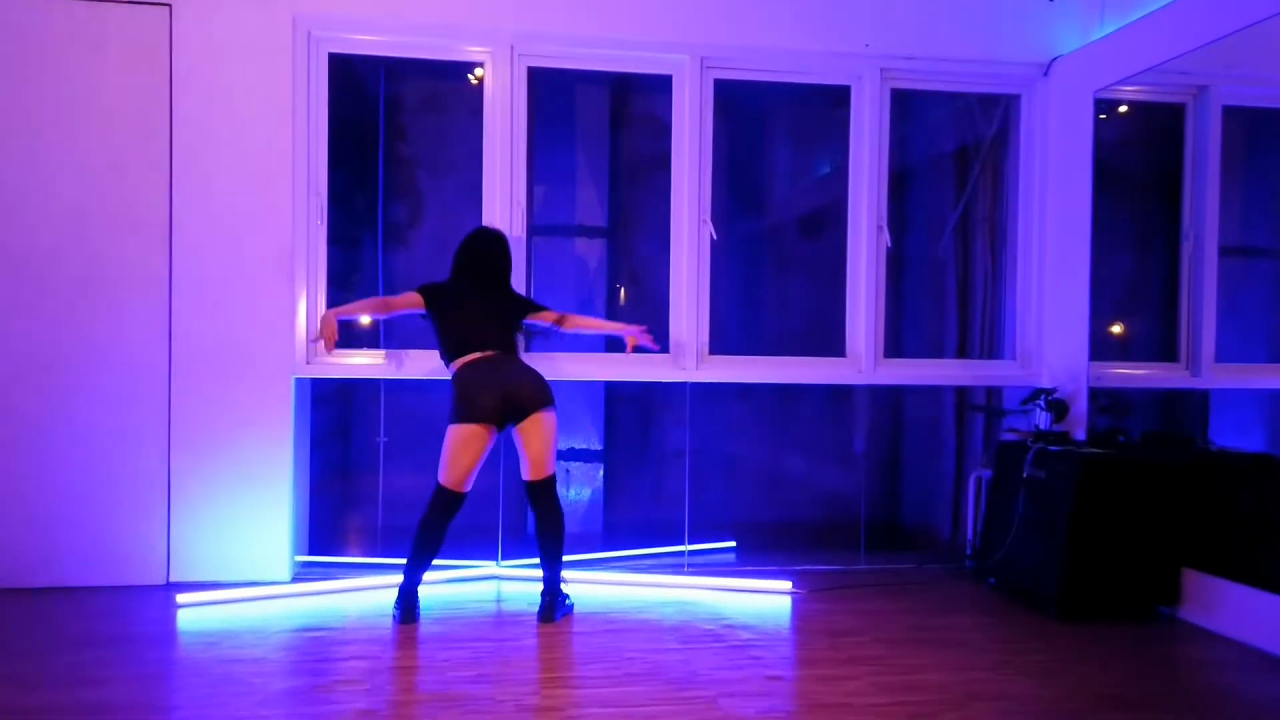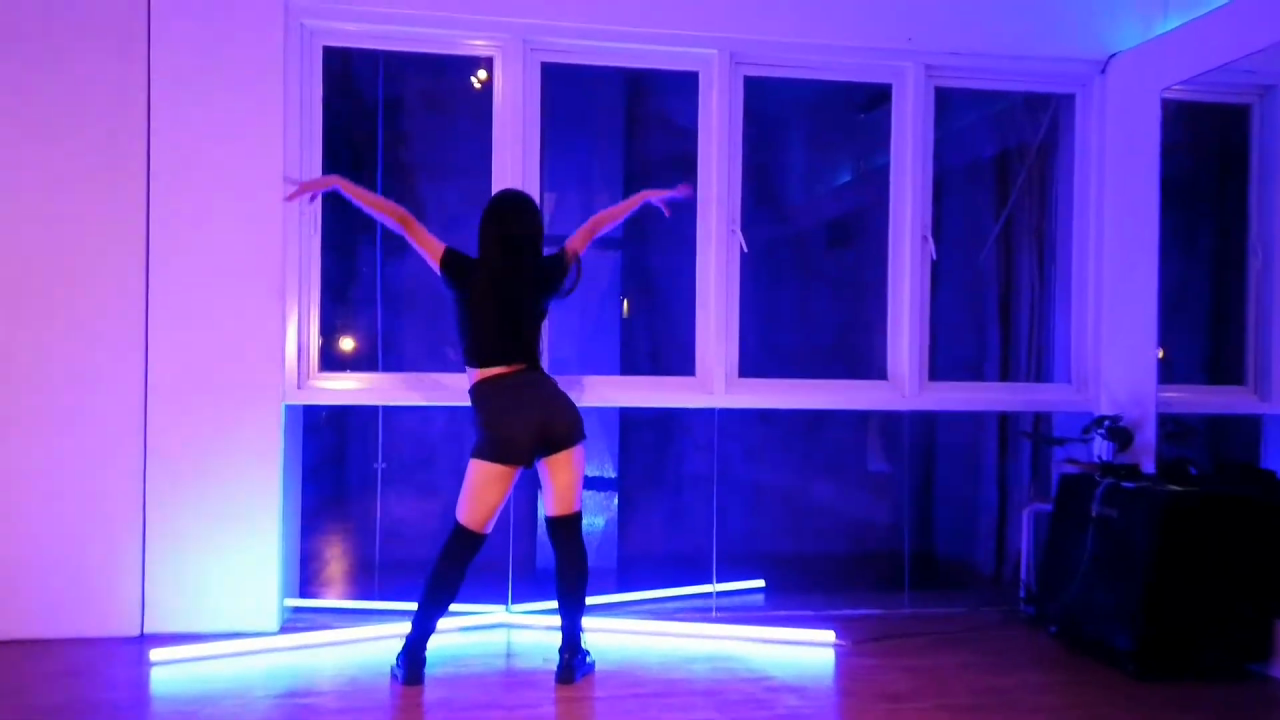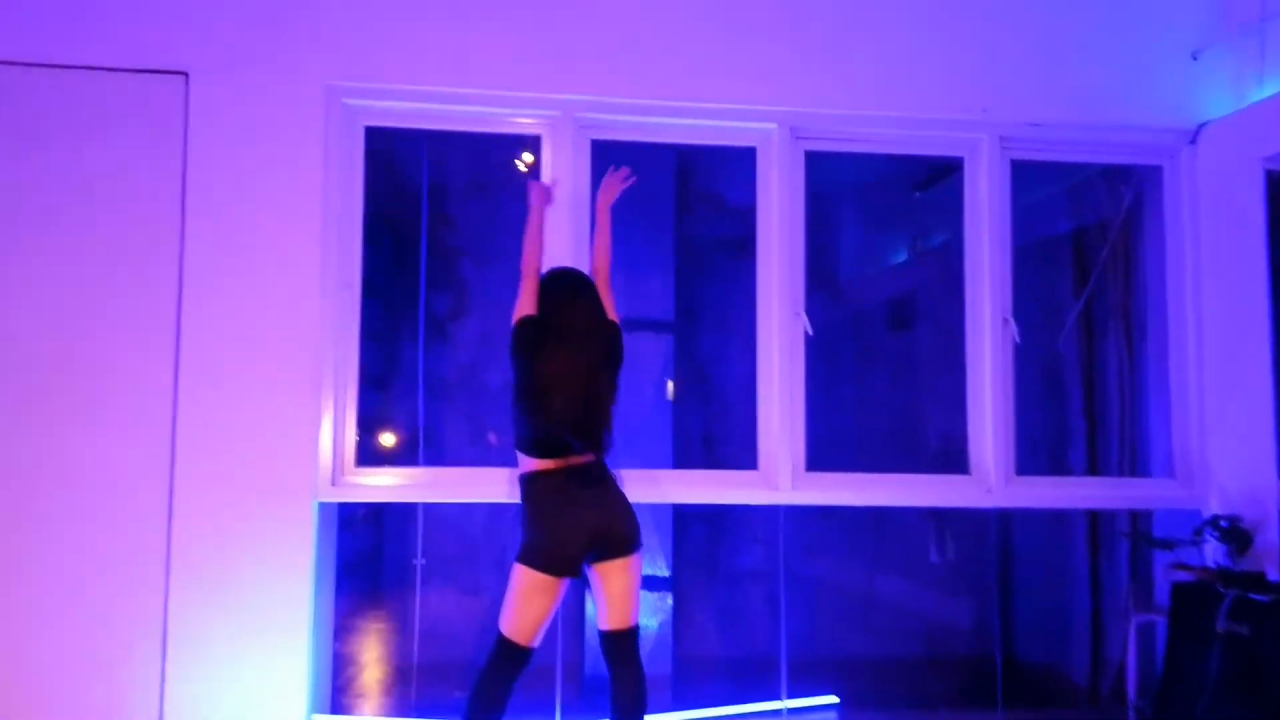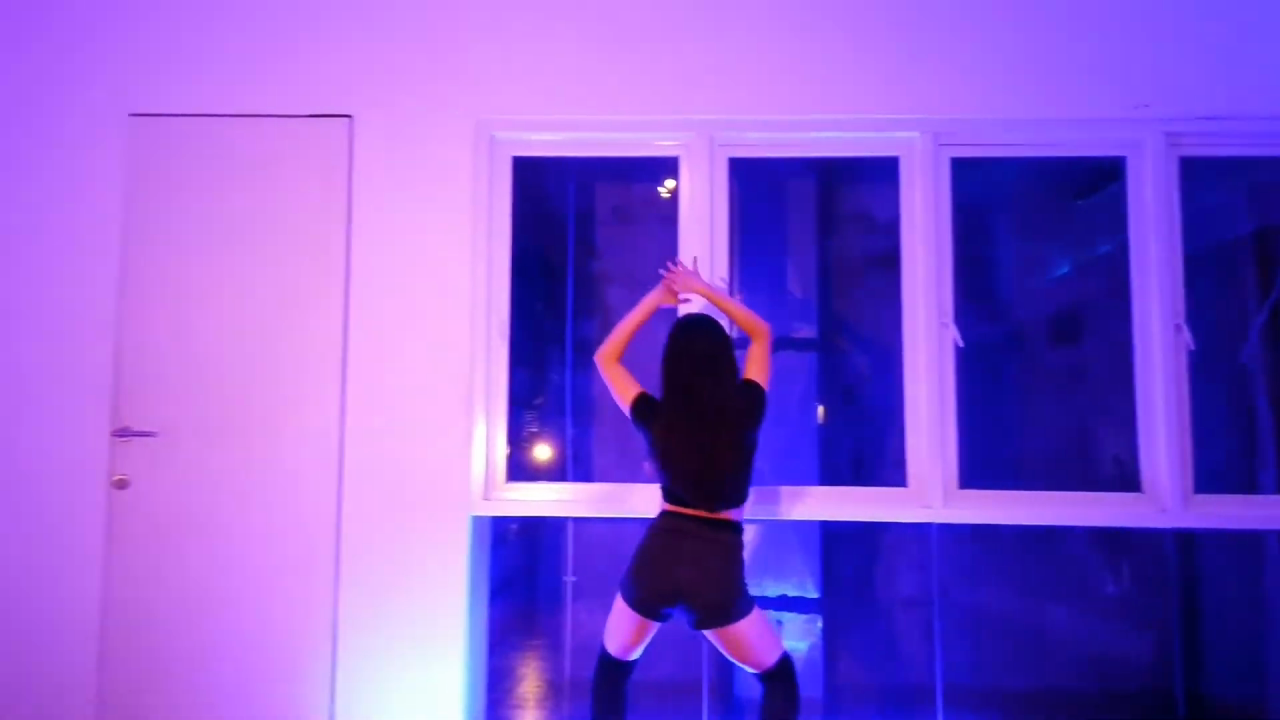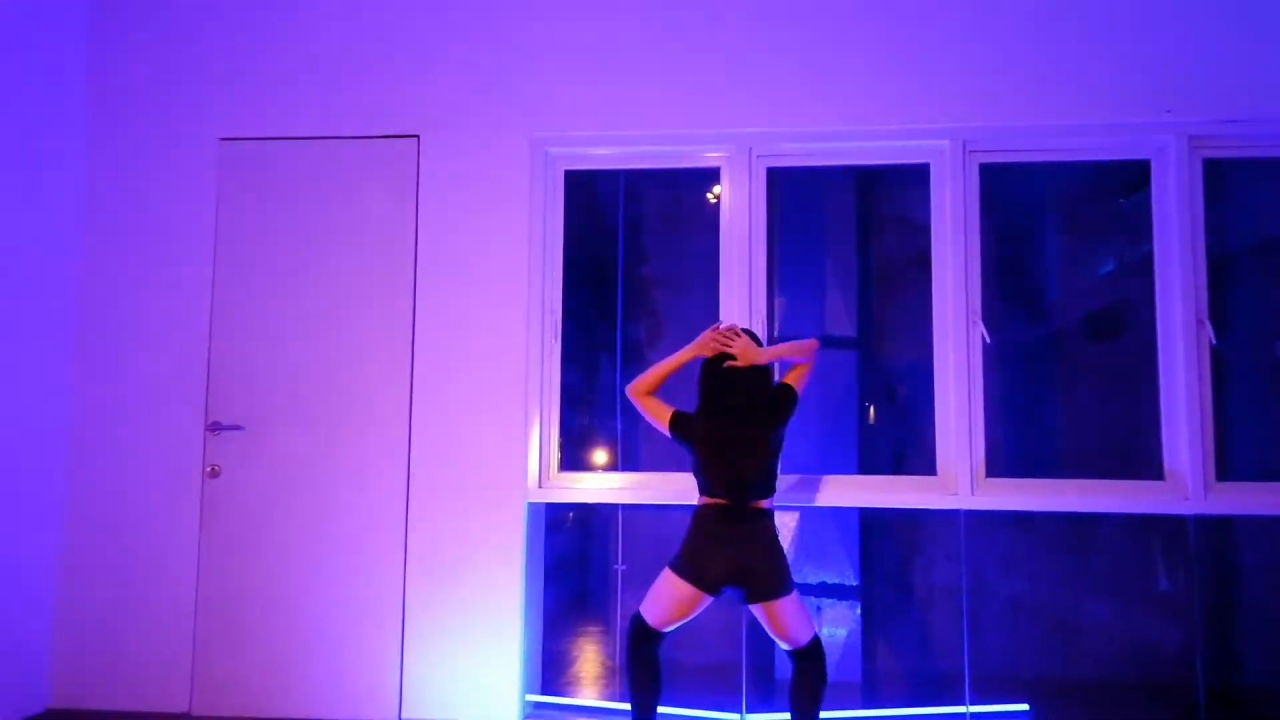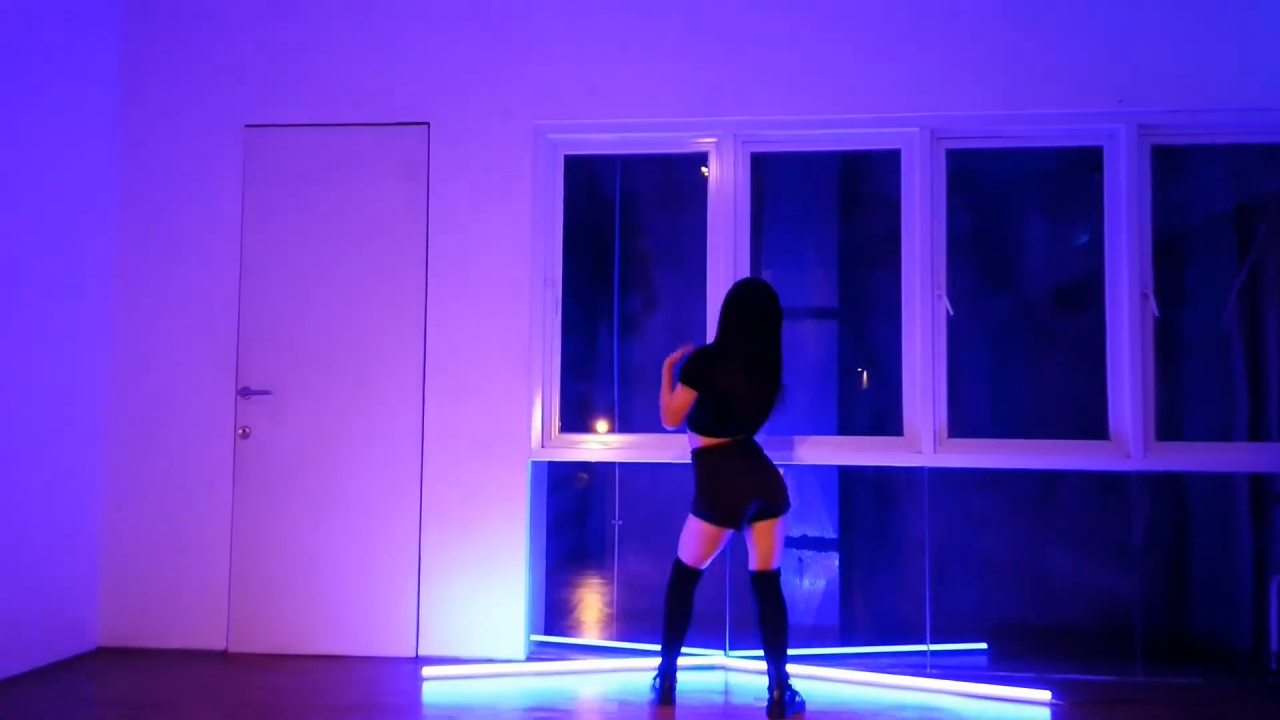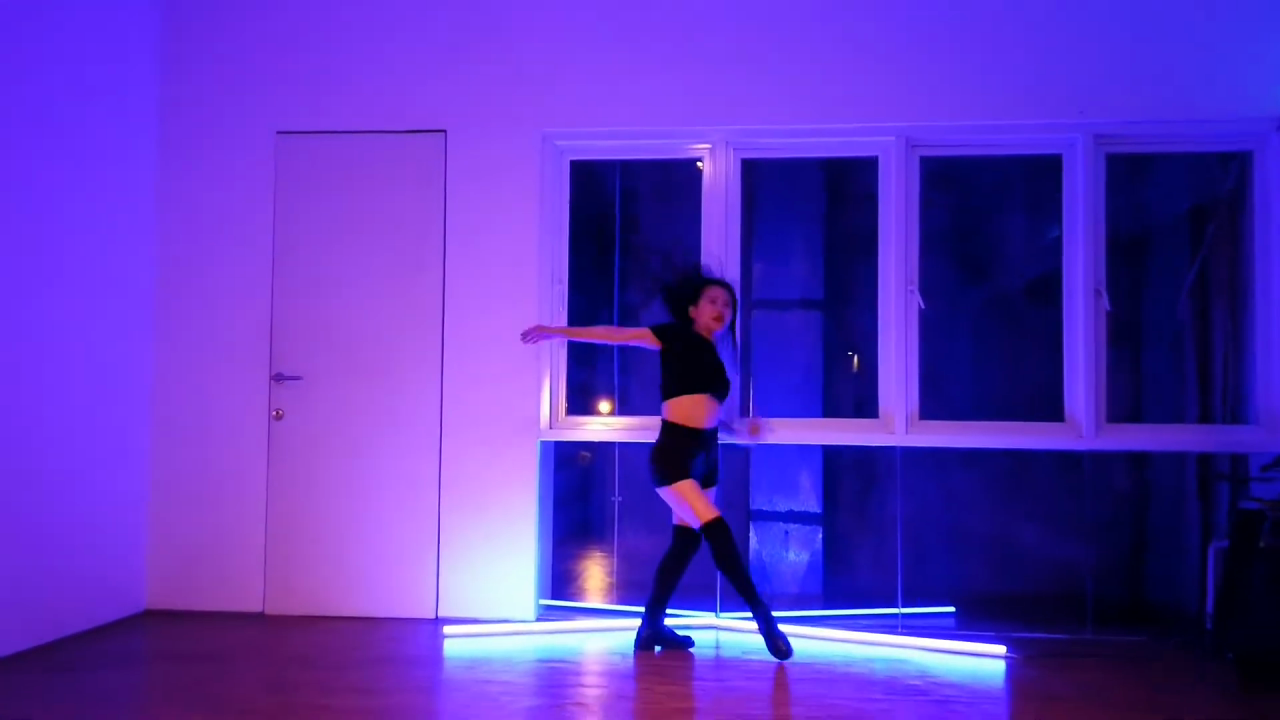
dt=0.5s
person 1, frame 1
left shoulder: (440, 296)
right shoulder: (511, 301)
left elbow: (386, 304)
right elbow: (564, 321)
right wrist: (623, 329)
left hip: (475, 390)
right hip: (528, 385)
left knee: (445, 501)
right knee: (543, 494)
left ankle: (408, 596)
right ankle: (552, 595)
person 1, frame 2
left shoulder: (466, 277)
right shoulder: (545, 276)
left elbow: (406, 226)
right elbow: (590, 231)
left wrist: (336, 183)
right wrist: (645, 196)
left hip: (500, 417)
right hip: (553, 407)
left knee: (463, 542)
right knee: (566, 533)
left ankle: (413, 655)
right ankle: (571, 655)
person 1, frame 3
left shoulder: (530, 354)
right shoulder: (607, 352)
left elbow: (530, 275)
right elbow: (602, 278)
left wrist: (537, 206)
left hip: (552, 517)
right hip: (609, 509)
left knee: (510, 653)
right knee: (622, 648)
person 1, frame 4
left shoulder: (657, 420)
right shoulder: (745, 414)
left elbow: (605, 358)
right elbow: (762, 334)
left wrist: (654, 298)
right wrist: (704, 291)
left hip: (656, 560)
right hip: (718, 570)
left knee: (613, 667)
right knee: (780, 677)
person 1, frame 5
left shoulder: (695, 429)
right shoulder: (773, 416)
left elbow: (636, 390)
right elbow: (810, 349)
left wrist: (692, 351)
right wrist: (764, 355)
left hip: (706, 546)
right hip: (762, 550)
left knee: (641, 635)
right knee: (808, 654)
person 1, frame 6
left shoulder: (703, 360)
right shoulder: (763, 368)
left elbow: (671, 420)
left wrist: (669, 371)
left hip: (717, 482)
right hip: (762, 477)
left knee: (684, 576)
right knee: (767, 582)
left ankle: (667, 676)
person 1, frame 7
left shoulder: (713, 359)
right shoulder: (677, 338)
right elbow: (617, 335)
left wrist: (738, 426)
left hip: (704, 458)
right hip: (674, 455)
left knee: (687, 541)
right knee: (718, 531)
left ankle: (652, 627)
